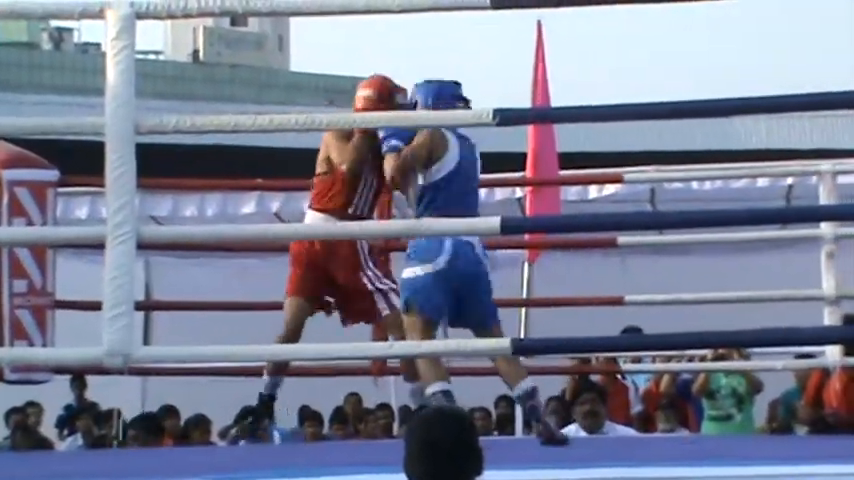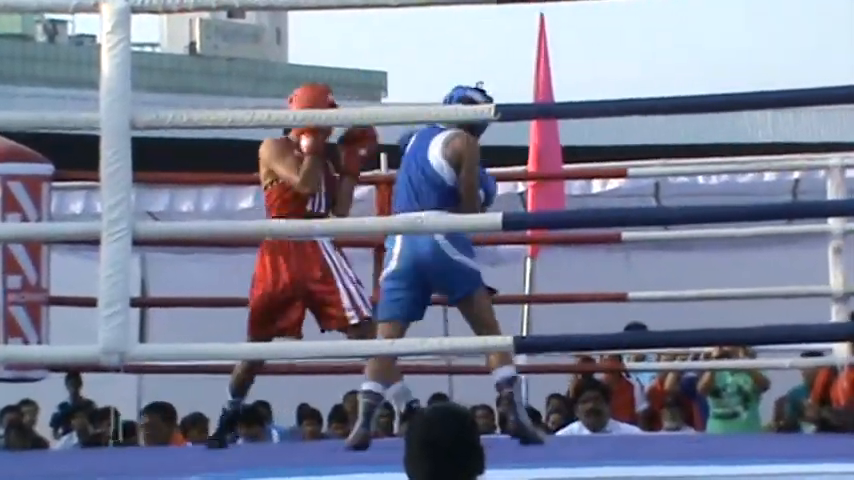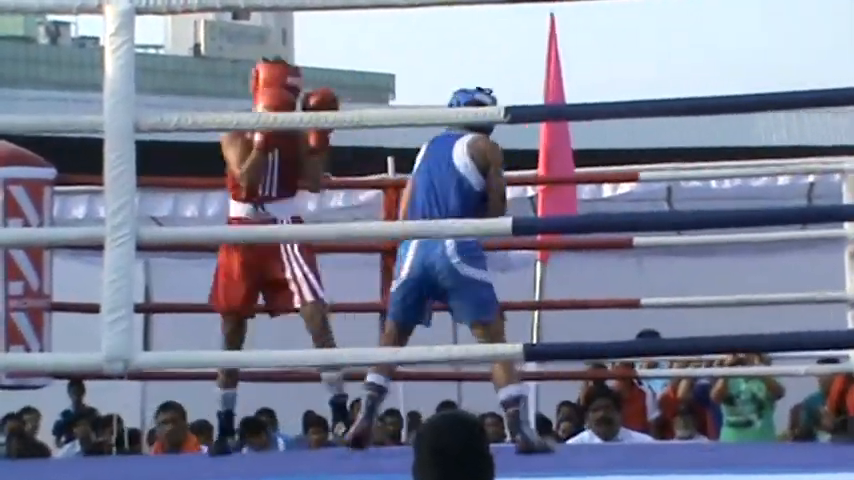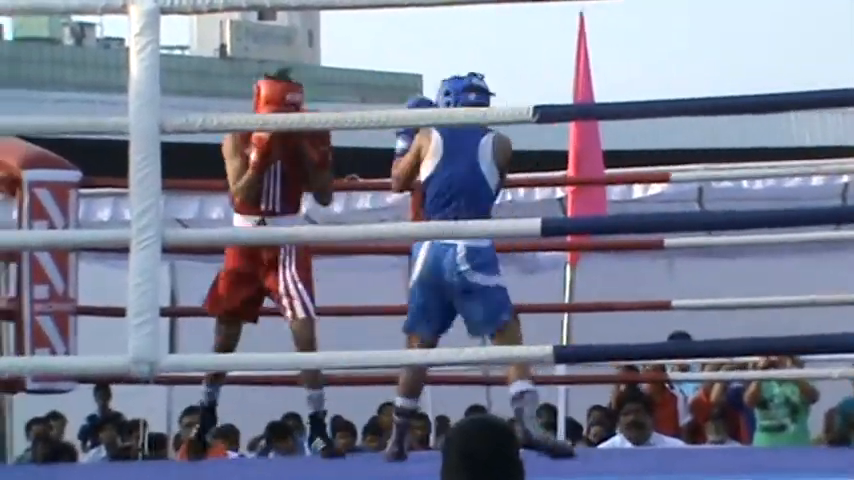
dt=0.2s
person 1, frame 1
left shoulder: (432, 136)
right shoulder: (468, 147)
left elbow: (395, 175)
left wrist: (391, 141)
left hip: (434, 247)
right hip: (470, 249)
left knee: (419, 342)
right ankle: (540, 420)
person 1, frame 2
left shoulder: (419, 136)
right shoulder: (464, 143)
right elbow: (471, 211)
right wrist: (478, 191)
left hip: (402, 244)
right hip: (442, 240)
left knee: (388, 342)
right knee: (489, 332)
left ankle: (364, 423)
right ankle: (516, 414)
person 1, frame 3
left shoulder: (429, 146)
right shoulder: (485, 147)
left elbow: (405, 212)
right elbow: (496, 212)
left hip: (414, 249)
right hip: (457, 250)
left knee: (392, 341)
right knee: (496, 345)
left ankle: (365, 418)
right ankle: (521, 430)
person 1, frame 4
left shoulder: (429, 136)
right shoulder: (500, 145)
left elbow: (399, 183)
left wrist: (406, 140)
left hip: (429, 252)
right hip: (473, 254)
left knee: (419, 350)
right knee: (510, 345)
left ankle: (398, 440)
right ankle: (528, 425)
person 2, frame 1
left shoulder: (381, 148)
right shoulder: (337, 135)
right elbow: (349, 167)
right wrist: (365, 125)
left hip: (355, 246)
right hip: (315, 243)
left knee: (400, 326)
right knee: (292, 324)
right ankle: (264, 407)
person 2, frame 2
left shoulder: (324, 159)
right shoulder: (274, 147)
left elbow: (341, 208)
right elbow: (304, 184)
left wrist: (352, 164)
right wrist: (312, 139)
left hip: (320, 253)
right hip: (280, 253)
left knee: (366, 328)
right ankle: (227, 421)
person 2, frame 3
left shoulder: (294, 134)
right shoulder: (235, 134)
left elbow: (314, 183)
right elbow: (246, 178)
left wrist: (319, 137)
right wrist: (263, 135)
left knee: (317, 317)
right knee: (232, 332)
left ankle: (342, 410)
right ankle: (225, 426)
person 2, frame 4
left shoulder: (298, 144)
right shoulder: (236, 142)
left elbow: (324, 197)
right elbow: (240, 194)
left wrist: (321, 153)
right wrist: (260, 155)
left hip: (285, 247)
right hip: (244, 247)
left knee: (305, 333)
right knee: (225, 338)
left ankle: (318, 428)
right ankle: (206, 415)
